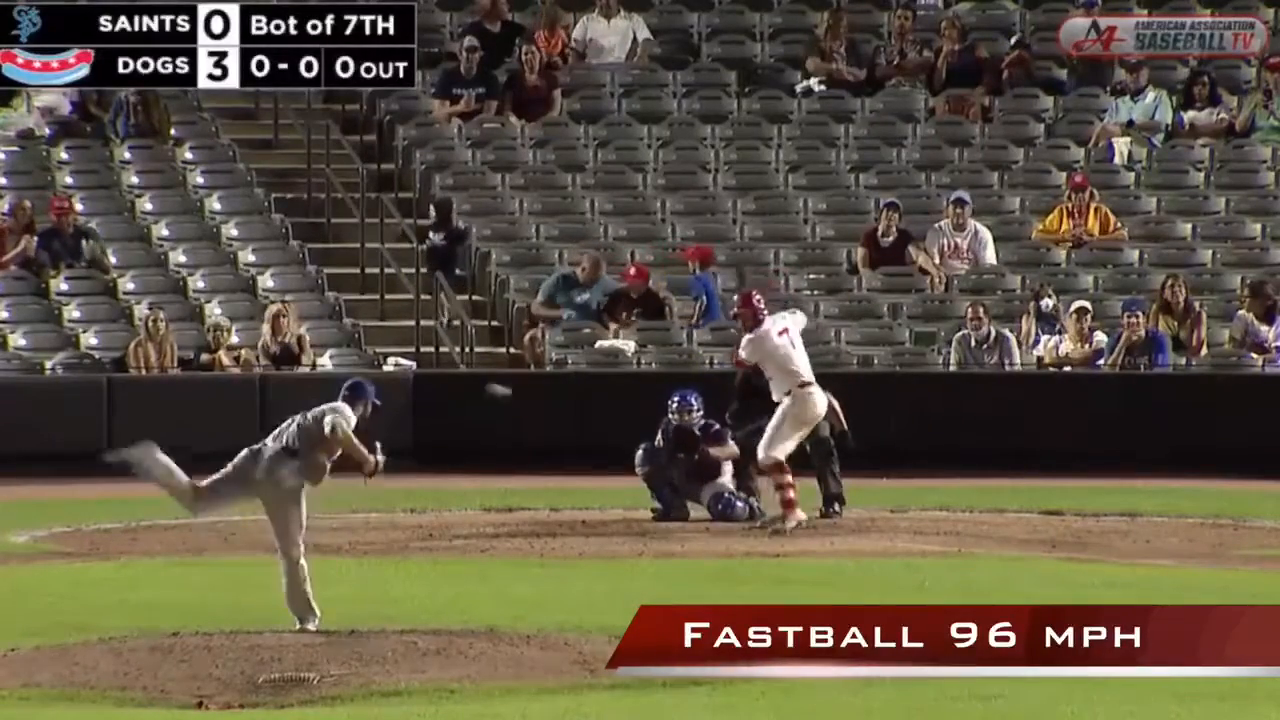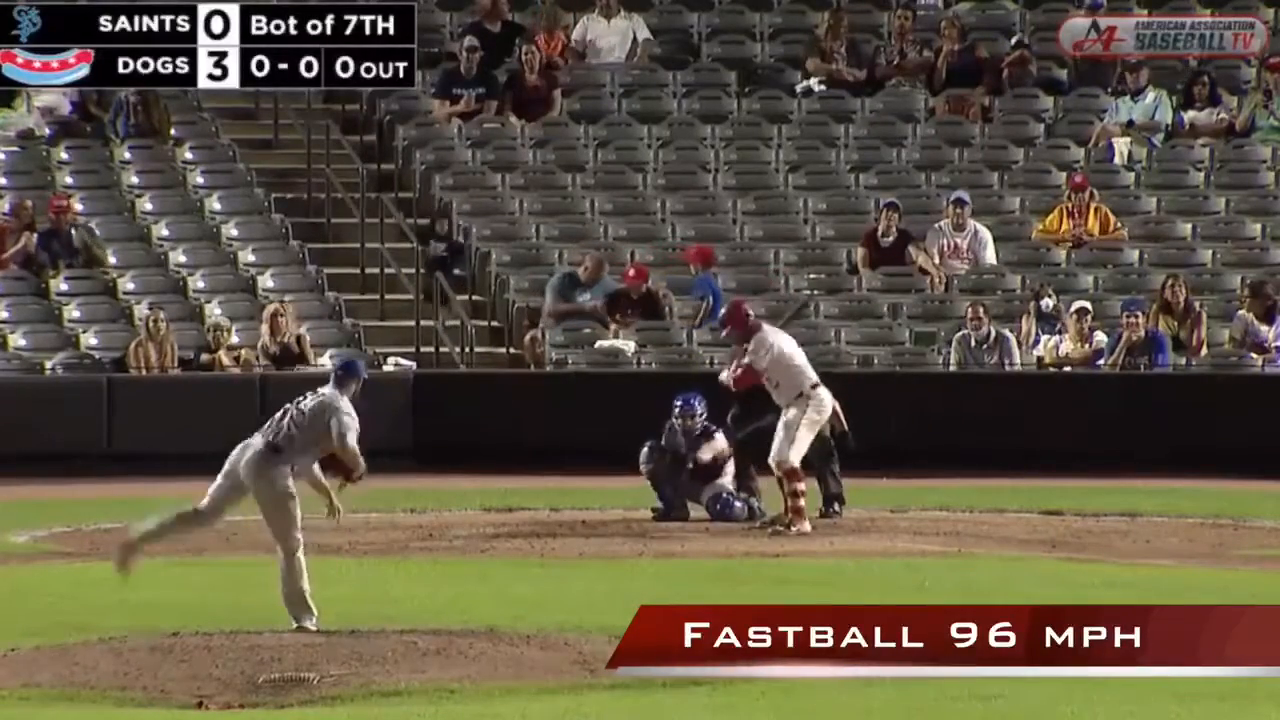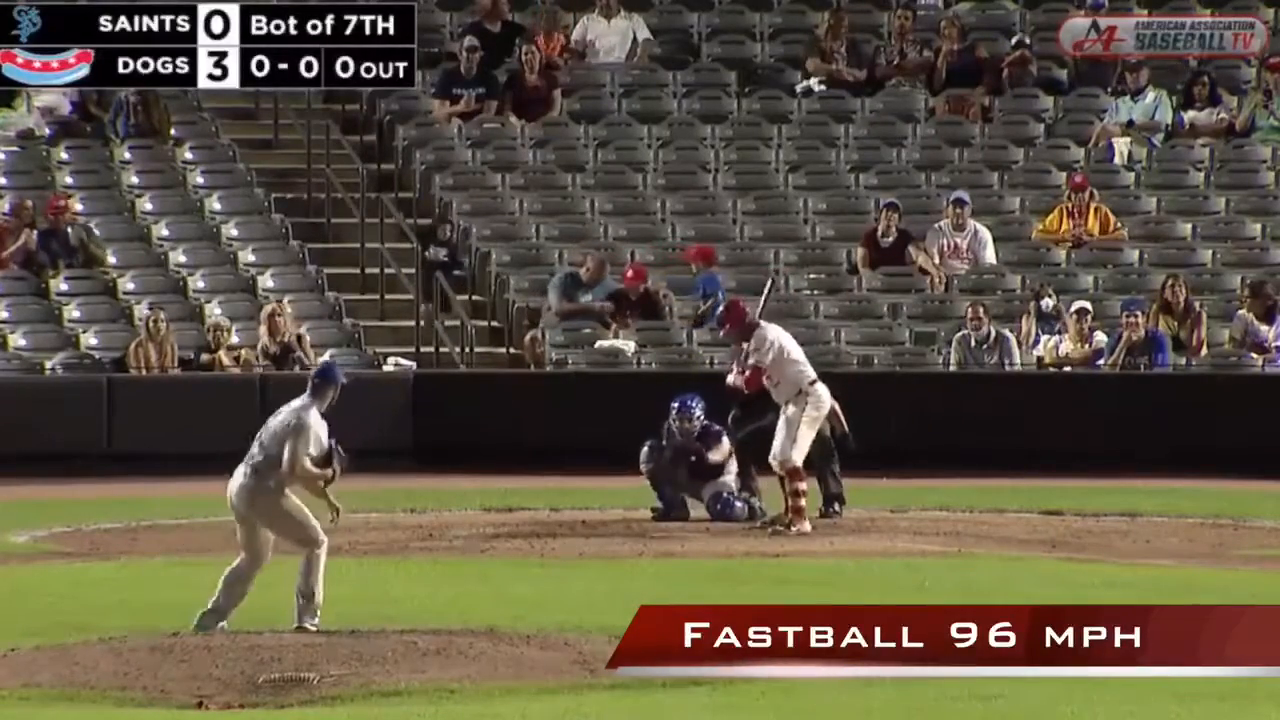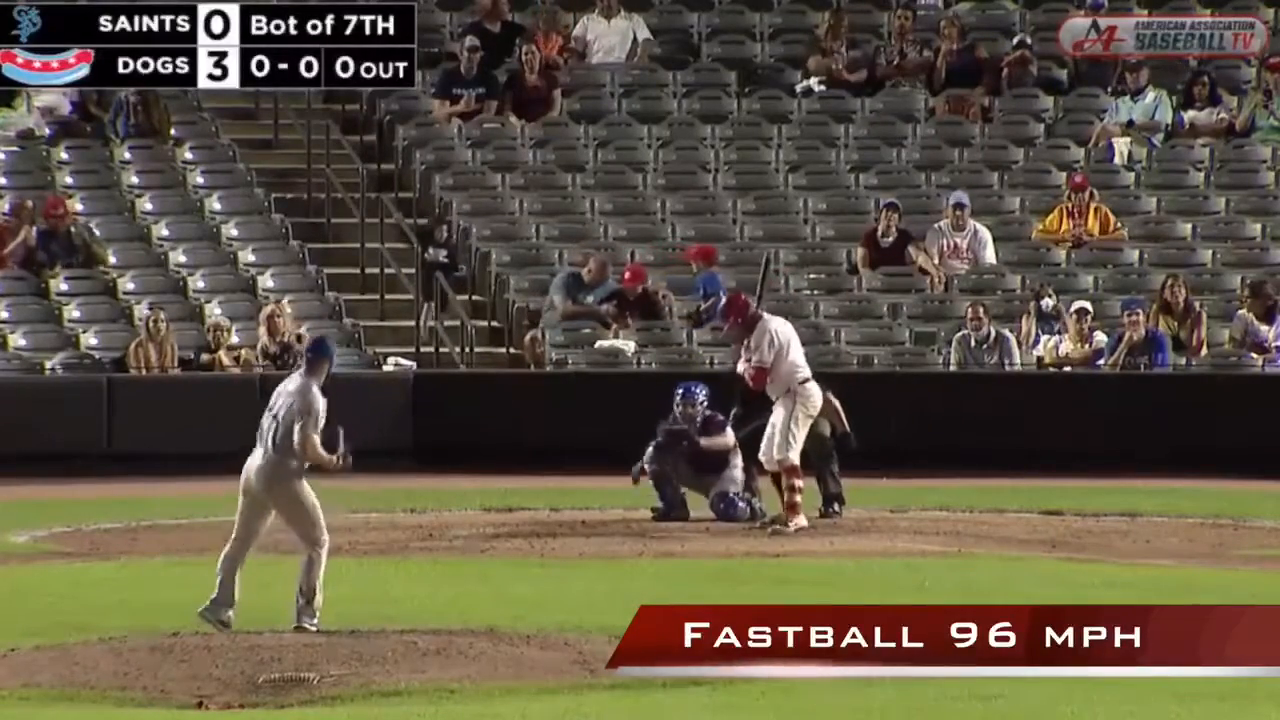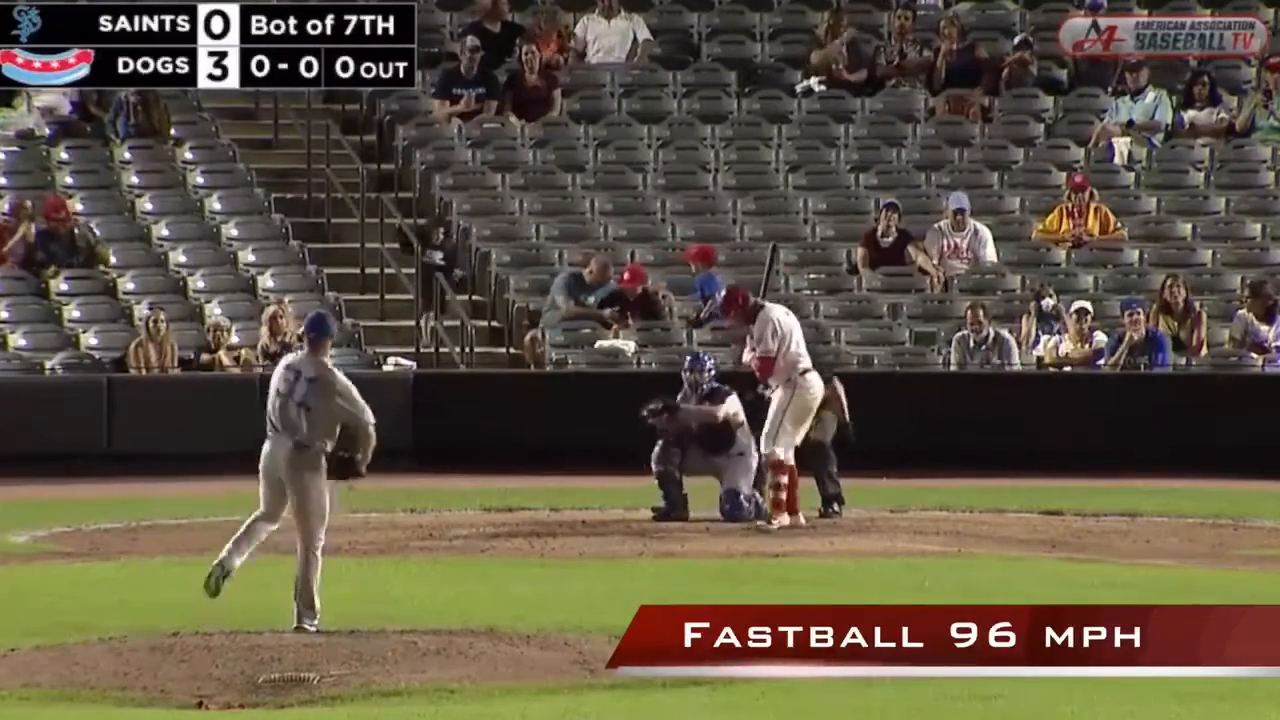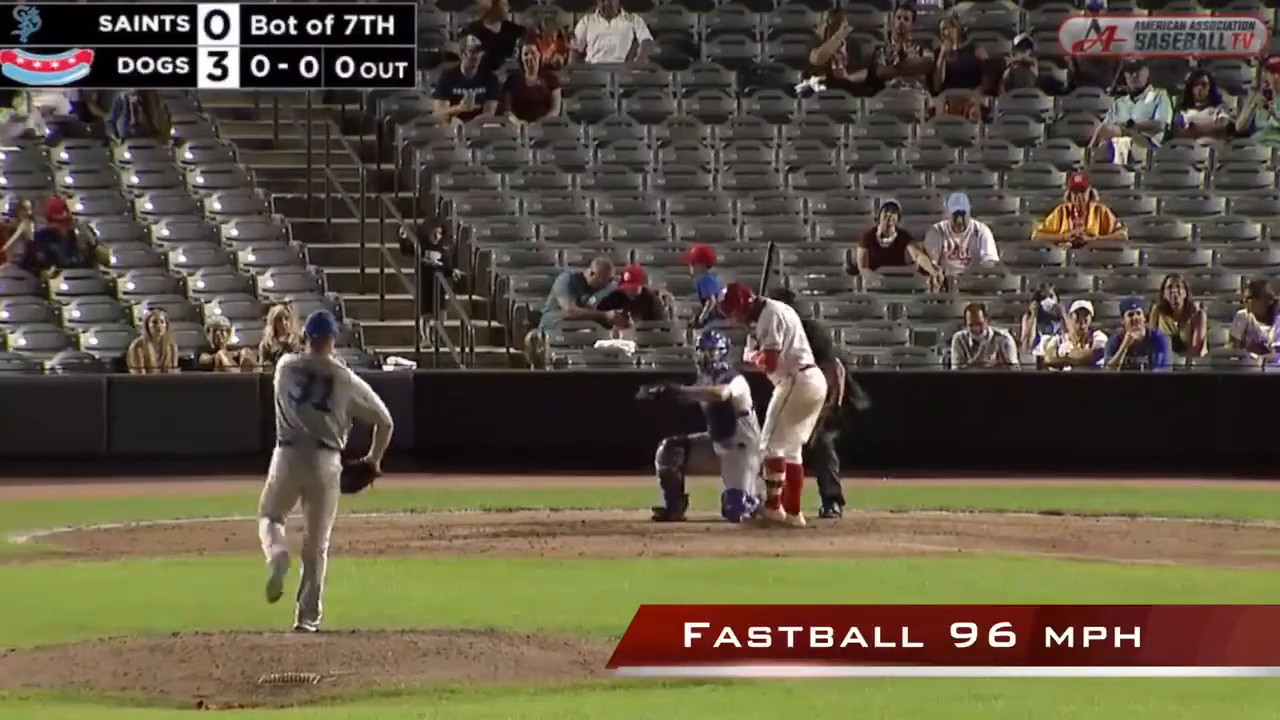
dt=0.2s
person 1, frame 1
left shoulder: (317, 414)
right shoulder: (344, 413)
right elbow: (335, 432)
right wrist: (369, 461)
left hip: (255, 461)
right hip: (284, 476)
left knee: (191, 495)
right knee: (292, 553)
left ankle: (147, 458)
right ankle: (307, 619)
person 1, frame 2
left shoulder: (312, 399)
right shoulder: (341, 408)
right elbow: (344, 448)
left wrist: (329, 495)
right wrist: (359, 468)
left hip: (246, 455)
right hip: (270, 470)
left knee: (202, 514)
right knee: (291, 547)
left ankle: (139, 541)
right ankle: (304, 618)
person 1, frame 3
left shoulder: (295, 409)
right shoulder: (308, 420)
right elbow: (294, 468)
left wrist: (328, 498)
right wrist: (326, 475)
left hip: (240, 485)
right hip: (262, 492)
left knee: (253, 558)
right knee: (315, 545)
left ankle: (211, 618)
right ankle: (306, 618)
person 1, frame 4
left shoulder: (289, 384)
right shoulder: (313, 398)
right elbow: (306, 448)
left wrist: (328, 460)
right wrist: (334, 461)
left hip: (254, 467)
right hip: (280, 475)
left knee: (242, 540)
right knee: (317, 543)
left ankle: (218, 606)
right ankle: (306, 616)
person 1, frame 5
left shoulder: (285, 365)
right shoulder: (337, 384)
right elbow: (367, 432)
right wrist: (362, 461)
left hip: (273, 451)
right hip: (305, 461)
left knee: (267, 515)
right knee: (310, 543)
left ankle: (226, 562)
right ankle: (306, 617)
person 1, frame 6
left shoulder: (286, 365)
right shoulder: (349, 381)
right elbow: (385, 423)
right wrist: (373, 459)
left hip: (288, 457)
right hip: (325, 462)
left knee: (269, 517)
right knee: (316, 544)
left ankle: (277, 556)
right ankle: (308, 617)
person 2, frame 1
left shoulder: (754, 340)
right shoulder: (786, 320)
left elbow: (740, 361)
right elbow: (801, 316)
left hip: (800, 398)
right hip: (813, 398)
left knee: (769, 452)
right knee: (775, 453)
left ankle: (791, 511)
right ankle: (790, 513)
person 2, frame 2
left shoulder: (761, 342)
right shoulder: (769, 334)
left elbow: (740, 381)
left wrist: (726, 376)
right wrist: (738, 367)
left hip: (811, 401)
right hip: (796, 403)
left knee: (784, 457)
right knee: (779, 459)
left ankle: (799, 519)
right ankle: (791, 513)
person 2, frame 3
left shoulder: (763, 337)
right shoulder: (762, 334)
left elbow: (751, 382)
right elbow: (758, 375)
left wrist: (733, 378)
right wrist: (741, 368)
left hip: (809, 397)
right hip: (796, 400)
left knee: (788, 455)
right knee: (778, 458)
left ankle: (799, 520)
right ankle: (792, 513)
person 2, frame 4
left shoulder: (764, 331)
right shoulder: (772, 323)
left elbow: (757, 381)
left wrist: (742, 367)
right wrist: (747, 360)
left hip: (799, 395)
right hip: (790, 396)
left knee: (784, 453)
right knee: (769, 456)
left ankle: (795, 516)
right ankle: (790, 513)
person 2, frame 5
left shoulder: (765, 320)
right shoulder: (776, 311)
left elbow: (763, 370)
left wrist: (749, 357)
right wrist: (752, 353)
left hip: (796, 386)
right hip: (803, 384)
left knee: (772, 447)
right knee: (781, 449)
left ankle: (779, 513)
right ankle: (792, 513)
person 2, frame 6
left shoulder: (769, 315)
right shoulder: (776, 309)
left elbow: (769, 363)
left wrist: (752, 355)
right wrist: (755, 352)
left hip: (797, 381)
right hip: (811, 380)
left knee: (772, 444)
right knee: (789, 448)
left ankle: (773, 508)
right ankle: (793, 512)
